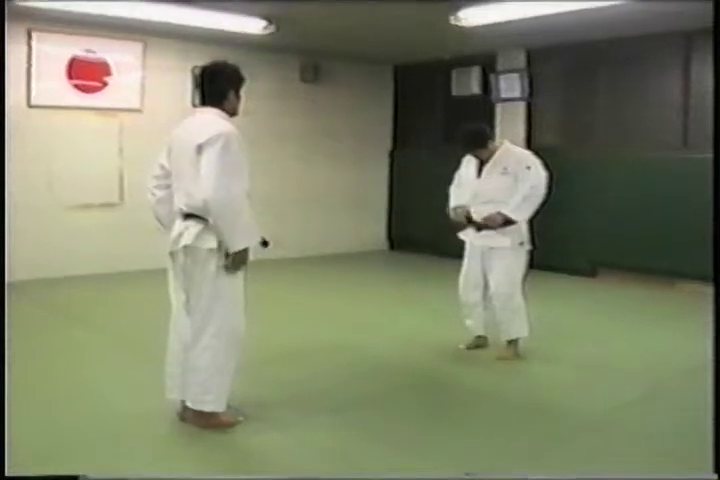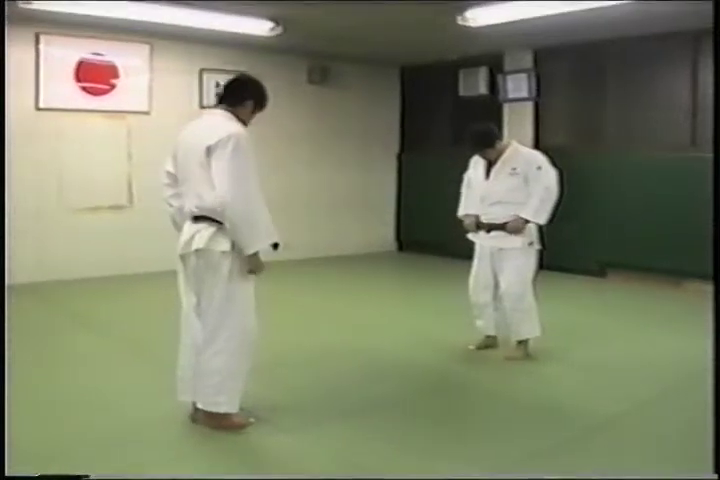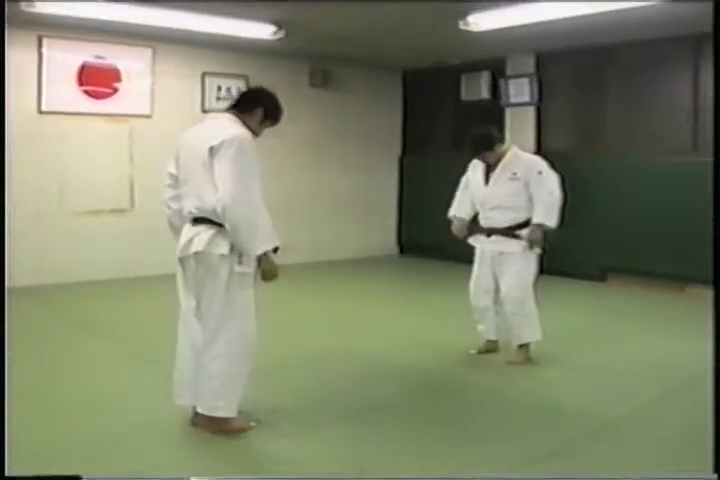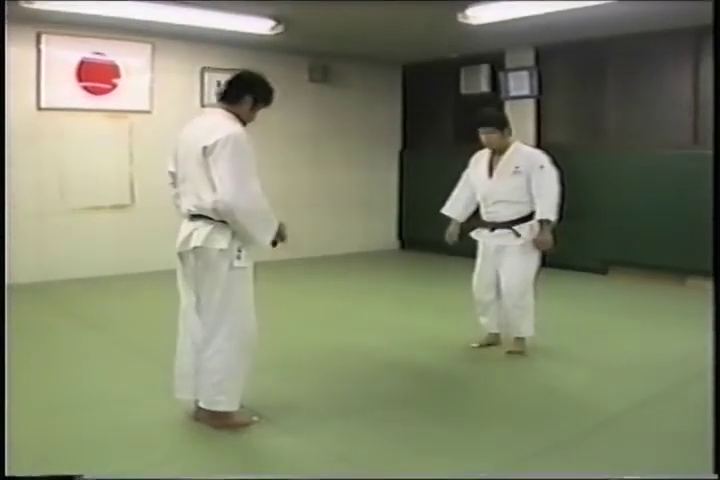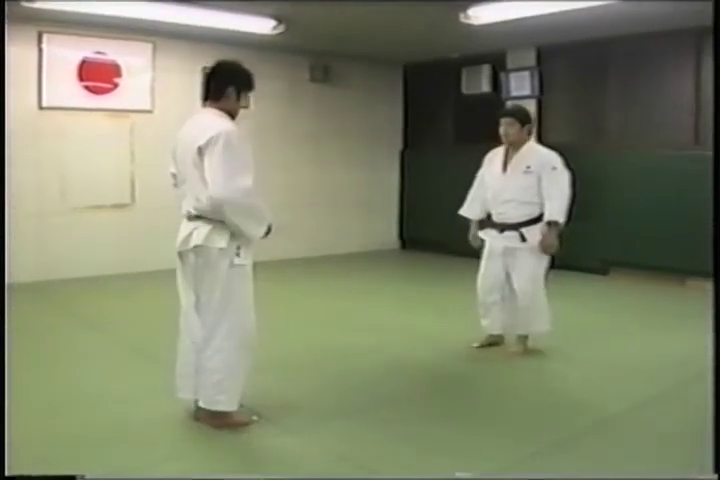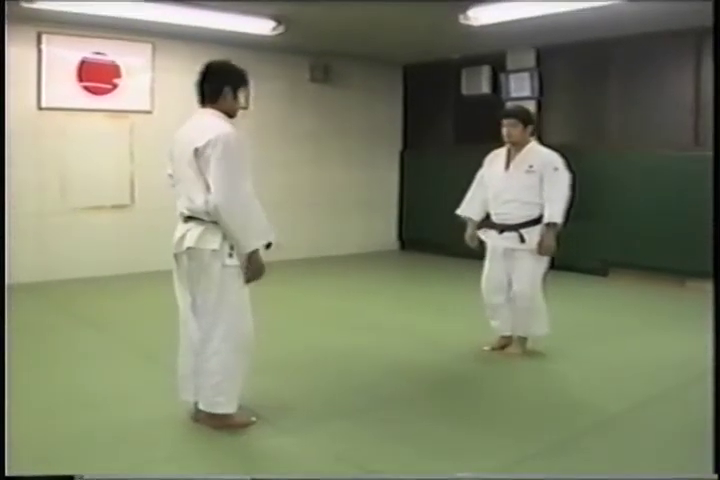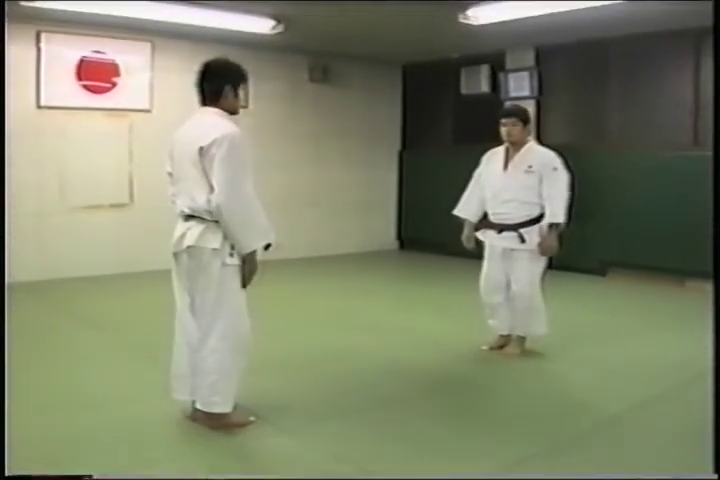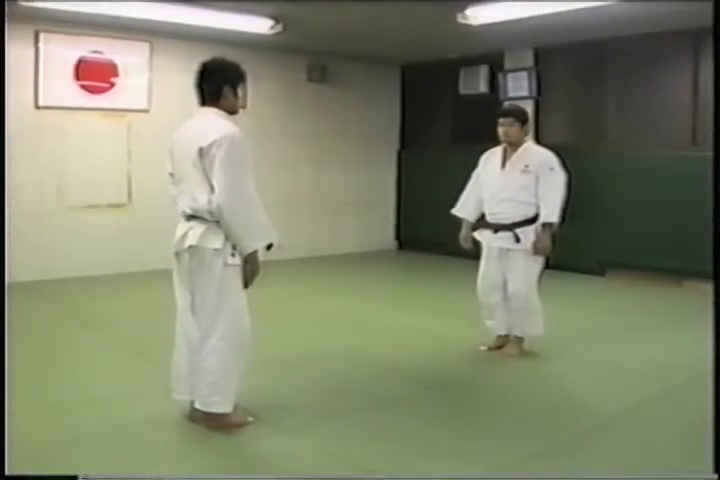
dt=0.4s
person 1, frame 1
left shoulder: (183, 130)
right shoulder: (222, 132)
left elbow: (160, 187)
right elbow: (222, 195)
left wrist: (177, 226)
right wrist: (240, 244)
left hip: (184, 235)
right hip: (212, 241)
left knee: (188, 319)
right knee: (216, 324)
left ankle: (189, 399)
right ankle: (204, 406)
person 1, frame 2
left shoulder: (190, 131)
right shoulder: (232, 133)
left elbow: (172, 189)
right elbow: (236, 197)
right wrist: (253, 248)
left hip: (194, 237)
right hip: (222, 242)
left knee: (199, 321)
right knee: (228, 325)
left ankle: (200, 401)
right ankle: (215, 408)
person 1, frame 3
left shoulder: (194, 133)
right shoulder: (236, 137)
left elbow: (173, 193)
right elbow: (239, 201)
right wrist: (264, 252)
left hip: (192, 240)
right hip: (221, 245)
left knee: (197, 325)
right knee: (228, 330)
left ankle: (201, 404)
right ankle: (215, 412)
person 1, frame 4
left shoulder: (192, 128)
right shoulder: (231, 134)
left elbow: (177, 184)
right elbow: (238, 198)
right wrist: (271, 228)
left hip: (193, 235)
right hip: (220, 240)
left knee: (198, 320)
right knee: (229, 324)
left ankle: (202, 399)
right ankle: (216, 406)
person 1, frame 5
left shoulder: (189, 129)
right shoulder: (224, 131)
right elbow: (228, 194)
right wrist: (259, 224)
left hip: (193, 233)
right hip: (221, 240)
left knee: (199, 320)
right knee: (229, 324)
left ankle: (203, 398)
right ankle: (217, 406)
person 1, frame 6
left shoulder: (185, 131)
right shoulder: (223, 134)
right elbow: (230, 199)
right wrist: (252, 247)
left hip: (189, 235)
right hip: (217, 242)
left knee: (198, 322)
right knee: (226, 326)
left ankle: (202, 400)
right ankle: (217, 408)
person 1, frame 7
left shoulder: (185, 131)
right shoulder: (226, 133)
right elbow: (233, 198)
right wrist: (249, 248)
left hip: (188, 234)
right hip: (216, 241)
left knee: (195, 321)
right knee: (223, 325)
left ankle: (199, 399)
right ankle: (214, 407)
person 1, frame 8
left shoulder: (185, 131)
right shoulder: (225, 133)
right elbow: (233, 199)
right wrist: (251, 248)
left hip: (189, 234)
right hip: (217, 241)
left knee: (195, 321)
right knee: (223, 325)
left ankle: (197, 400)
right ankle: (213, 407)
person 2, frame 1
left shoulder: (521, 159)
right shoulder: (469, 161)
left elbow: (534, 189)
right elbow: (458, 186)
left wrist: (503, 215)
right wrist: (458, 207)
left hip: (507, 235)
right hip: (476, 234)
left knee: (504, 289)
right knee: (470, 286)
left ankle: (512, 342)
right ankle: (479, 334)
person 2, frame 2
left shoulder: (529, 159)
right shoulder: (476, 162)
left elbow: (546, 190)
right elbow: (469, 189)
left wrist: (523, 218)
right wrist: (469, 215)
left hip: (517, 237)
right hip: (485, 236)
left knee: (515, 289)
right knee: (480, 287)
left ankle: (522, 342)
right ankle: (489, 335)
person 2, frame 3
left shoulder: (529, 164)
right shoulder: (475, 166)
left elbow: (548, 195)
right elbow: (466, 193)
left wrist: (539, 228)
right wrist: (459, 218)
left hip: (518, 241)
right hip: (486, 240)
left knee: (516, 293)
right knee: (481, 291)
left ankle: (523, 346)
right ankle: (491, 339)
person 2, frame 4
left shoulder: (532, 158)
right shoulder: (478, 159)
left elbow: (547, 193)
right elbow: (466, 191)
left wrist: (545, 229)
right wrist: (455, 222)
left hip: (520, 234)
right hip: (489, 234)
left knee: (515, 287)
right knee: (483, 285)
left ankle: (520, 338)
right ankle: (492, 332)
person 2, frame 5
left shoulder: (545, 158)
right shoulder: (492, 157)
left elbow: (556, 195)
right elbow: (480, 192)
left wrist: (552, 231)
right wrist: (475, 225)
left hip: (529, 235)
right hip: (496, 234)
left knee: (526, 289)
right knee: (488, 285)
left ankle: (522, 337)
right ankle: (494, 332)
person 2, frame 6
left shoulder: (547, 159)
right shoulder: (494, 158)
left elbow: (556, 198)
right elbow: (479, 192)
left wrist: (550, 233)
right wrist: (472, 225)
left hip: (529, 236)
right hip: (498, 235)
left knee: (525, 289)
right knee: (493, 287)
left ankle: (521, 338)
right ankle: (504, 334)
person 2, frame 7
left shoulder: (545, 159)
right shoulder: (491, 158)
left elbow: (556, 197)
right elbow: (476, 192)
left wrist: (552, 233)
right wrist: (469, 226)
left hip: (527, 235)
right hip: (496, 235)
left knee: (524, 289)
right knee: (492, 286)
left ankle: (520, 337)
right ankle: (503, 333)
person 2, frame 8
left shoulder: (542, 159)
right shoulder: (489, 158)
left elbow: (552, 197)
right elbow: (475, 192)
left wrist: (545, 233)
right wrist: (466, 226)
left hip: (524, 235)
right hip: (493, 235)
left knee: (521, 289)
right knee: (489, 286)
left ankle: (518, 337)
right ankle: (502, 333)
